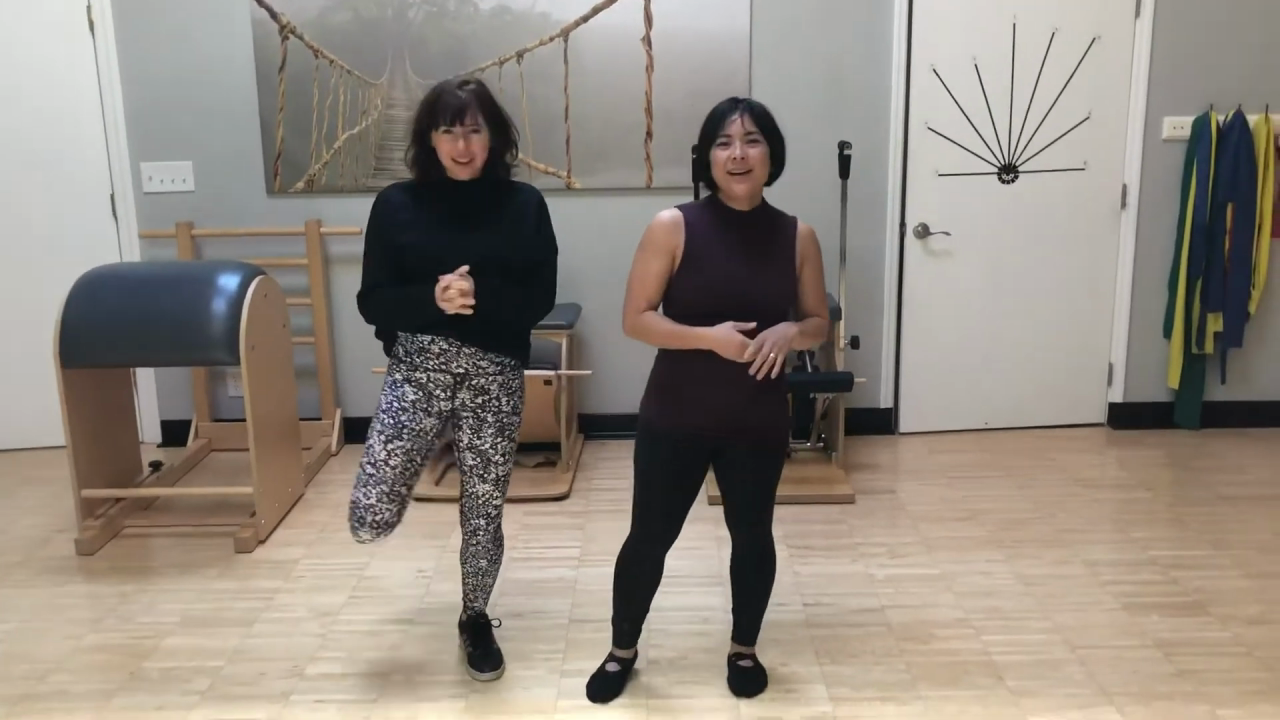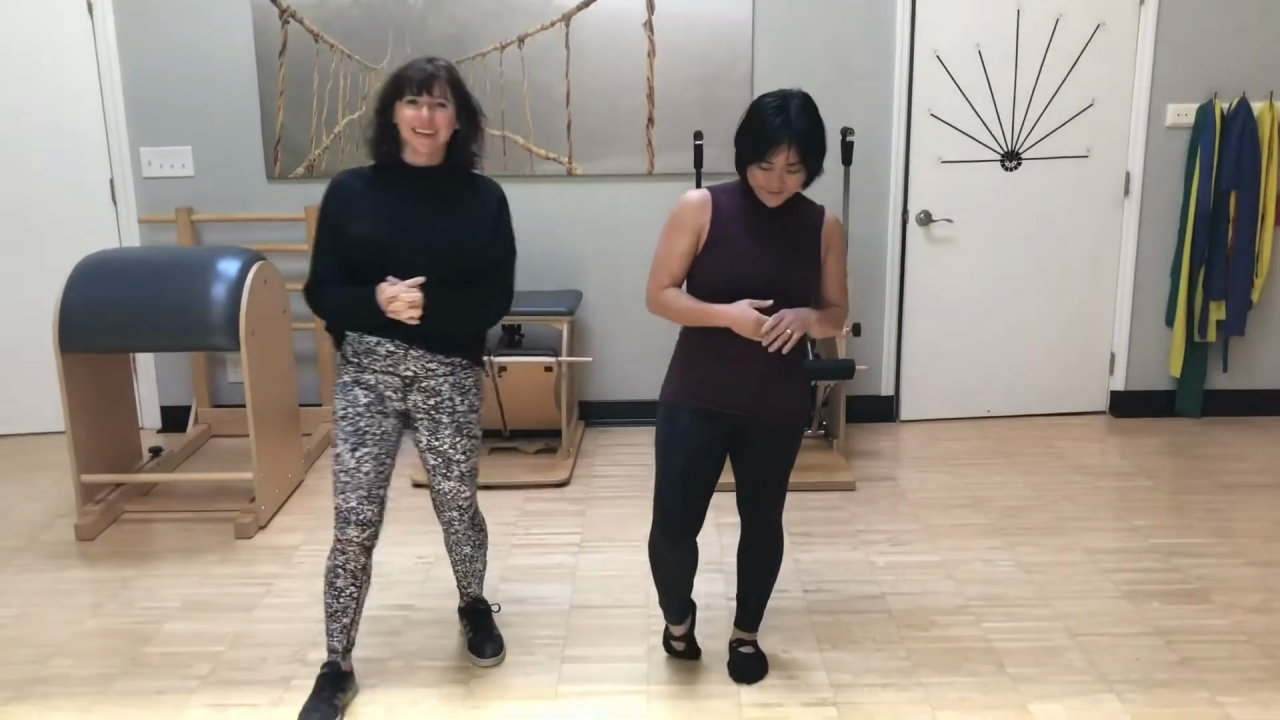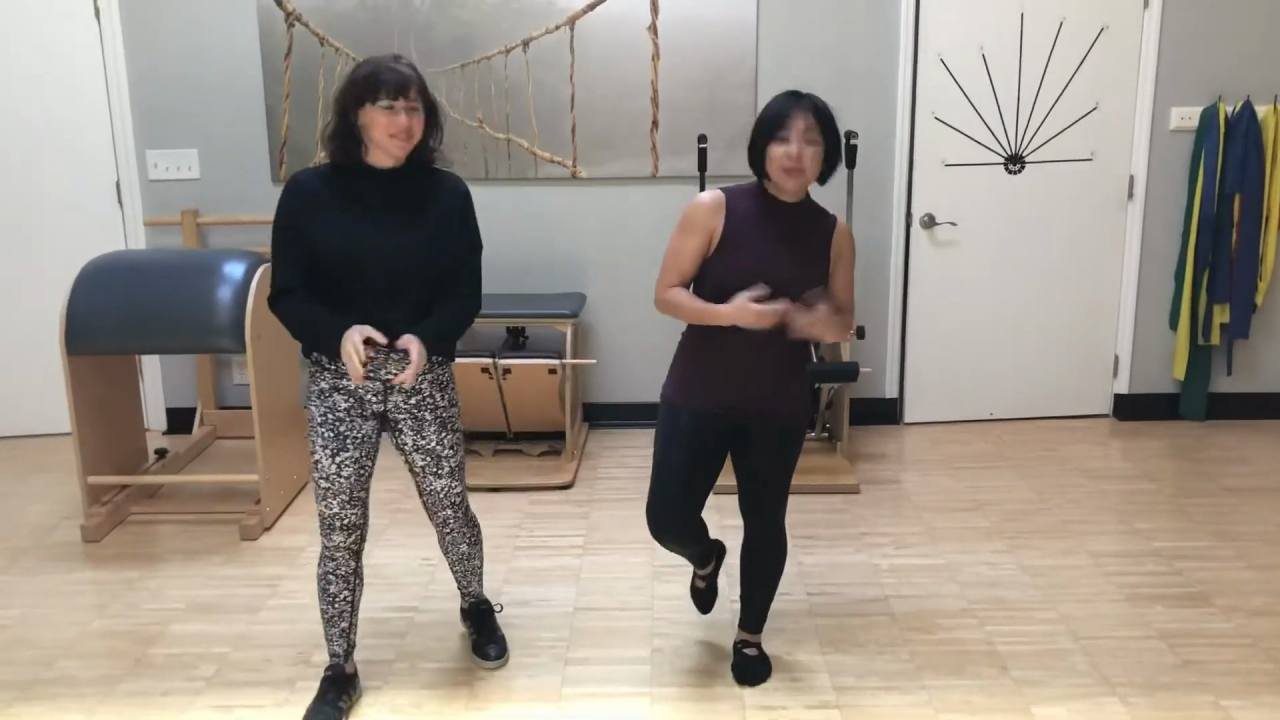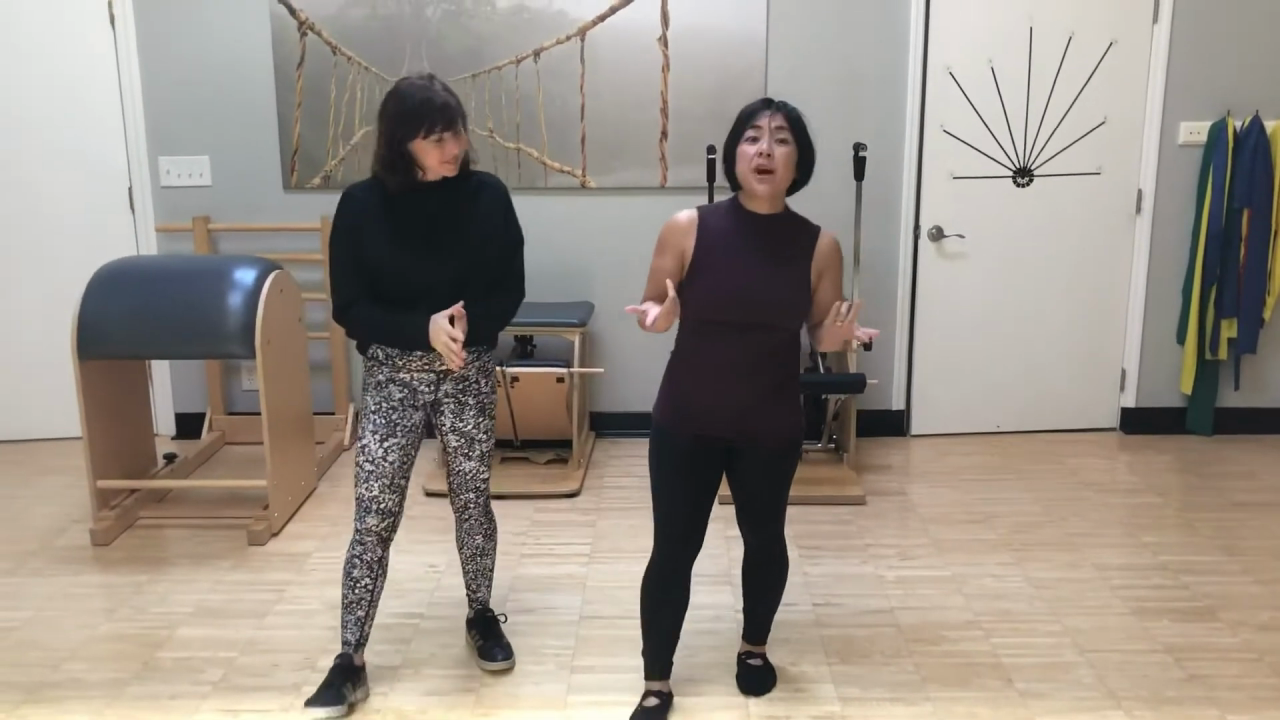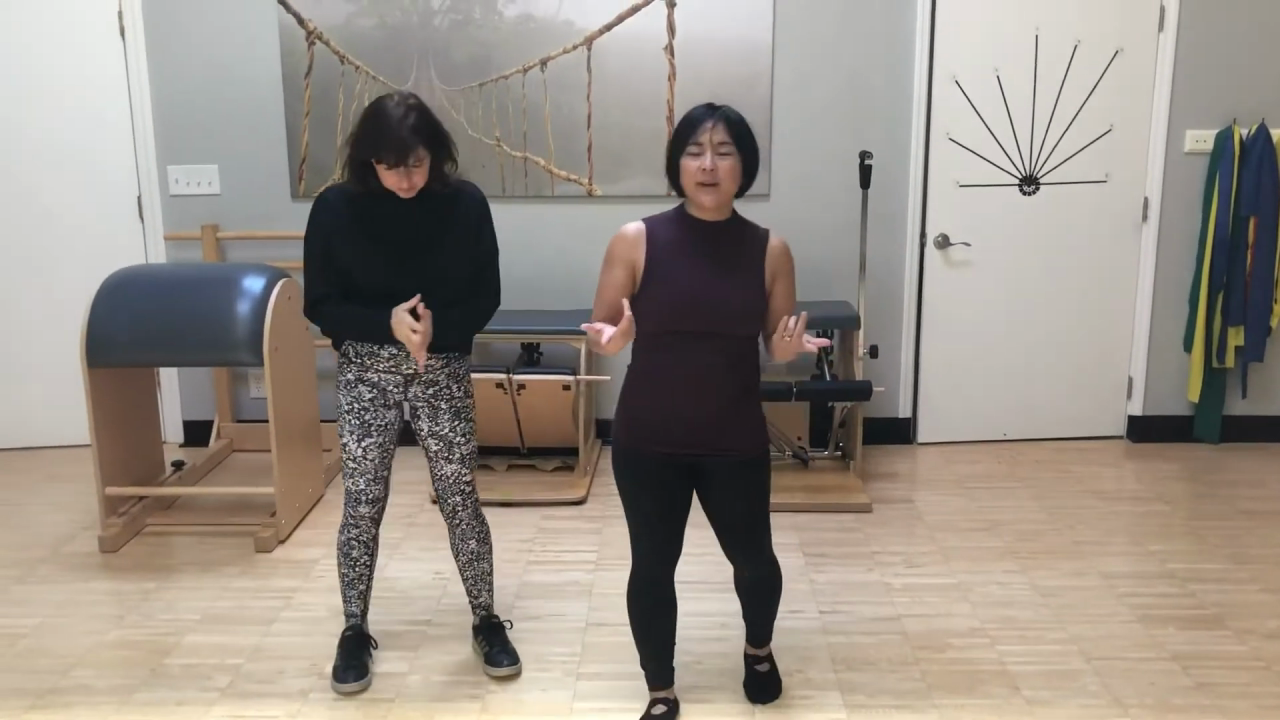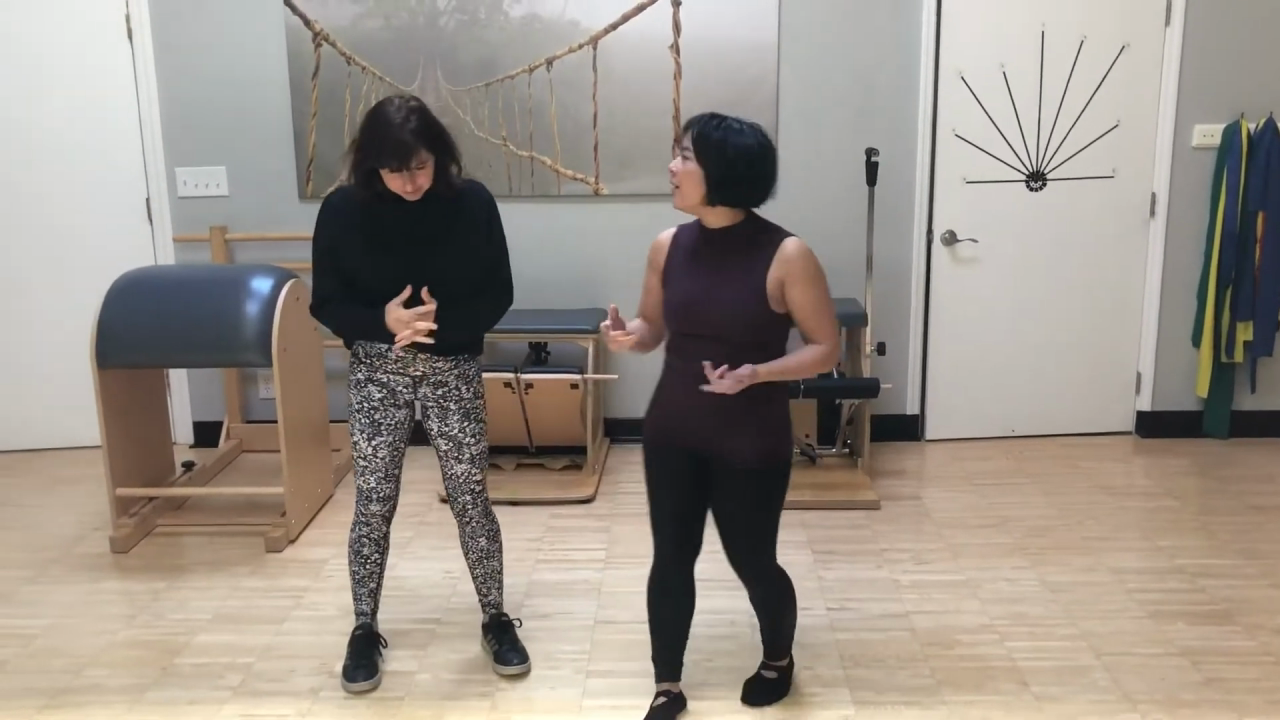
dt=0.5s
person 1, frame 1
left shoulder: (524, 205)
right shoulder: (397, 205)
left elbow: (540, 299)
right elbow: (373, 301)
left wrist: (480, 296)
right wrist: (433, 298)
left hip: (495, 375)
right hip: (416, 368)
left knee: (483, 513)
right knee: (369, 519)
left ankle: (476, 620)
right ankle: (396, 484)
person 1, frame 2
left shoulder: (483, 199)
right shoulder: (351, 190)
left elbow: (496, 300)
right elbow: (320, 291)
left wrist: (427, 306)
right wrist: (376, 300)
left hip: (448, 375)
right hip: (366, 373)
left knee: (458, 507)
right knee: (354, 524)
left ankle: (474, 607)
right ankle: (337, 666)
person 1, frame 3
left shoulder: (446, 194)
right shoulder: (309, 192)
left elbow: (465, 293)
right elbow: (287, 296)
left wrist: (428, 339)
right wrist: (339, 335)
left hip: (423, 377)
right hip: (338, 382)
left knee: (450, 507)
right knee: (340, 529)
left ankle: (475, 606)
person 1, frame 4
left shoulder: (487, 196)
right shoulder: (363, 205)
left elbow: (510, 289)
right elbow: (350, 309)
left wrist: (468, 325)
right wrist: (424, 328)
left hip: (469, 372)
right hip: (392, 373)
left knee: (472, 500)
right knee: (374, 517)
left ankle: (481, 615)
right ankle: (349, 661)
person 1, frame 5
left shoulder: (465, 204)
right shoulder: (336, 207)
left elbow: (484, 298)
right elbow: (320, 304)
left wrist: (434, 326)
right wrist: (387, 322)
left hip: (442, 370)
right hip: (364, 372)
left knee: (460, 499)
right knee: (362, 506)
left ankle: (486, 620)
right ankle: (354, 630)
person 1, frame 6
left shoulder: (472, 203)
right shoulder: (343, 210)
left elbow: (498, 296)
right elbow: (326, 303)
left wrist: (441, 321)
right wrist: (384, 319)
left hip: (454, 370)
right hip: (376, 372)
left knee: (470, 499)
right knee: (373, 505)
left ankle: (496, 619)
right ankle: (365, 630)
person 2, frame 1
left shoulder: (796, 237)
right shoulder: (673, 227)
left elbow: (819, 320)
right elbow: (635, 318)
left wrist: (788, 332)
right wrist: (708, 336)
left hip: (760, 420)
right hip: (674, 416)
left knee: (752, 535)
right knee: (649, 538)
left ankle: (744, 647)
right ankle: (622, 651)
person 2, frame 2
left shoulder: (822, 225)
right shoulder: (700, 207)
left elbow: (837, 315)
right elbow: (658, 295)
left wrist: (805, 318)
right wrist: (726, 314)
left hip: (777, 404)
right hip: (695, 397)
left knee: (762, 521)
right knee: (673, 525)
left ankle: (745, 634)
right ankle: (678, 614)
person 2, frame 3
left shoulder: (832, 233)
right shoulder: (713, 209)
left elbow: (844, 317)
right elbow: (668, 294)
left wrist: (824, 322)
right wrist: (727, 312)
left hip: (778, 407)
right hip: (697, 396)
left knee: (765, 522)
right knee: (666, 515)
left ankle: (749, 636)
right ankle: (707, 557)
person 2, frame 4
left shoulder: (818, 246)
right shoulder: (687, 228)
left elbow: (821, 332)
right elbow: (655, 309)
left wrist: (839, 334)
right wrist: (657, 315)
left hip: (771, 427)
right hip: (685, 422)
left knee: (764, 539)
right knee: (673, 549)
left ankle: (753, 647)
person 2, frame 5
left shoulder: (769, 251)
right shoulder: (635, 240)
left elbow: (779, 338)
right elbow: (597, 328)
left wrist: (792, 347)
right wrist: (607, 338)
left hip: (736, 441)
right hip: (647, 439)
left knee: (753, 556)
right knee: (653, 565)
left ankle: (758, 649)
person 2, frame 6
left shoulder: (787, 255)
right shoulder: (669, 245)
left elbow: (826, 347)
left wrist: (754, 373)
right wrist: (627, 336)
left hip: (753, 444)
right hip: (672, 434)
left knee: (753, 561)
right knee: (671, 558)
left ankle: (778, 658)
